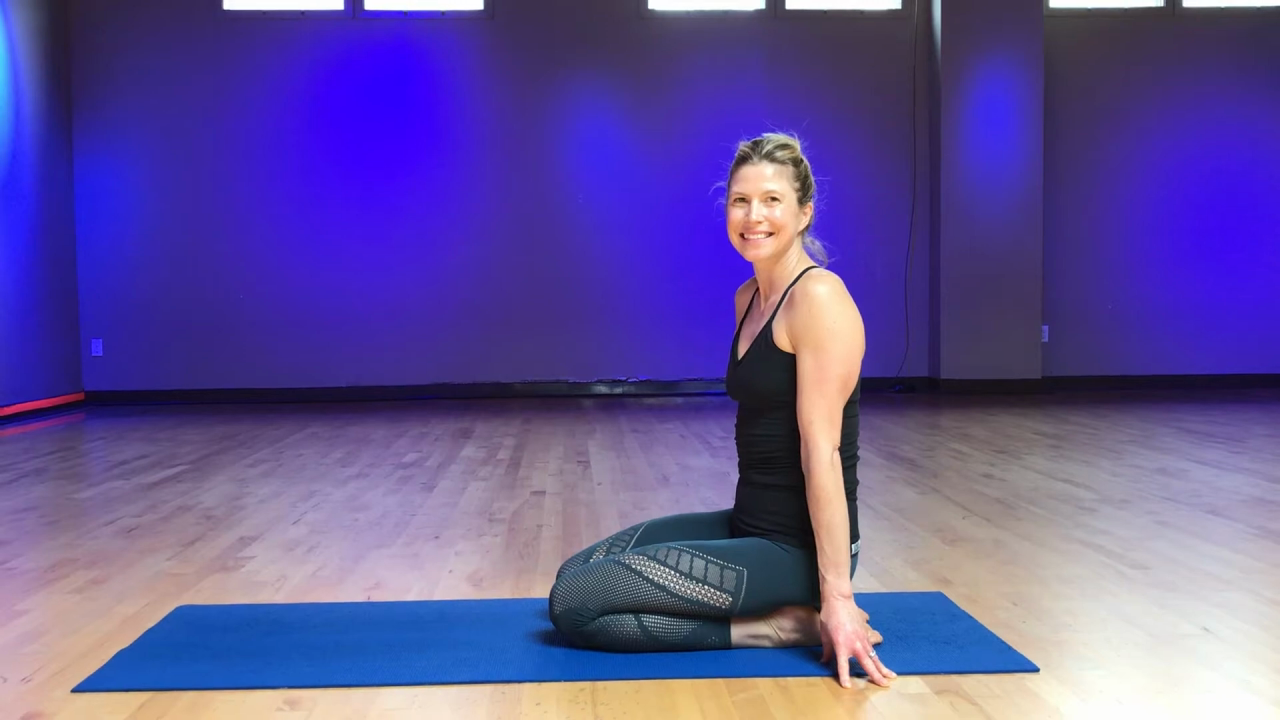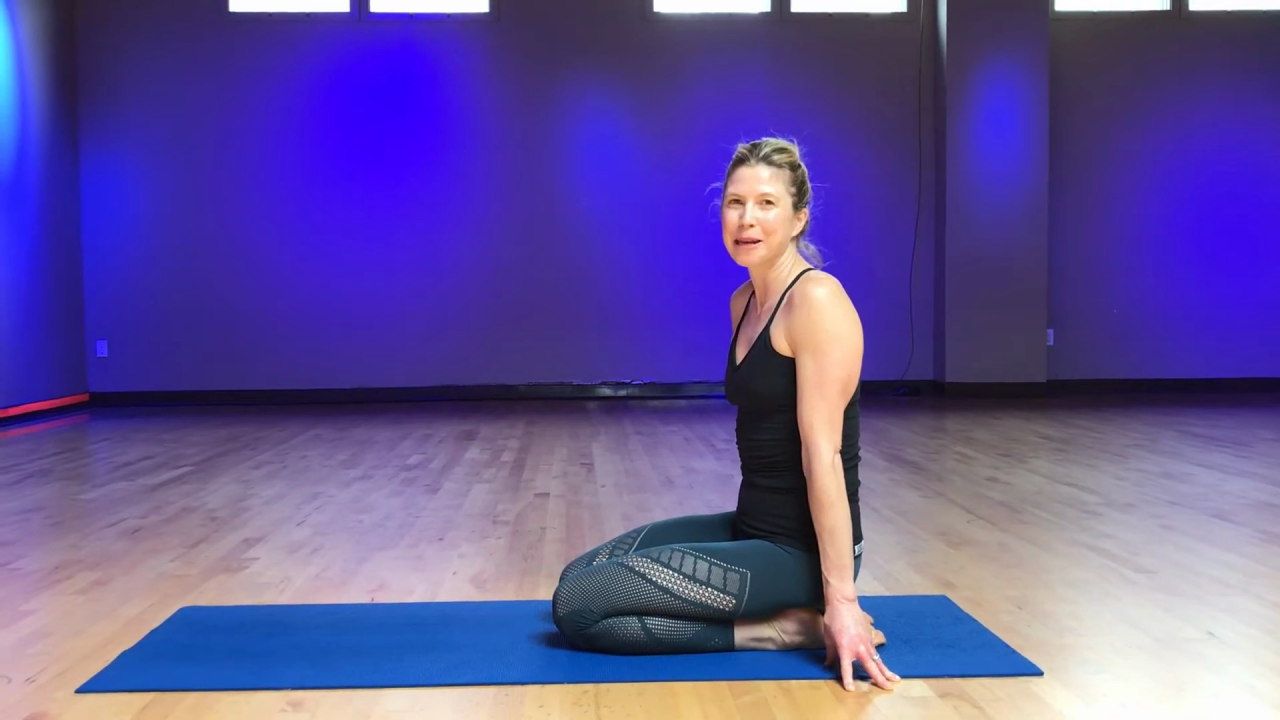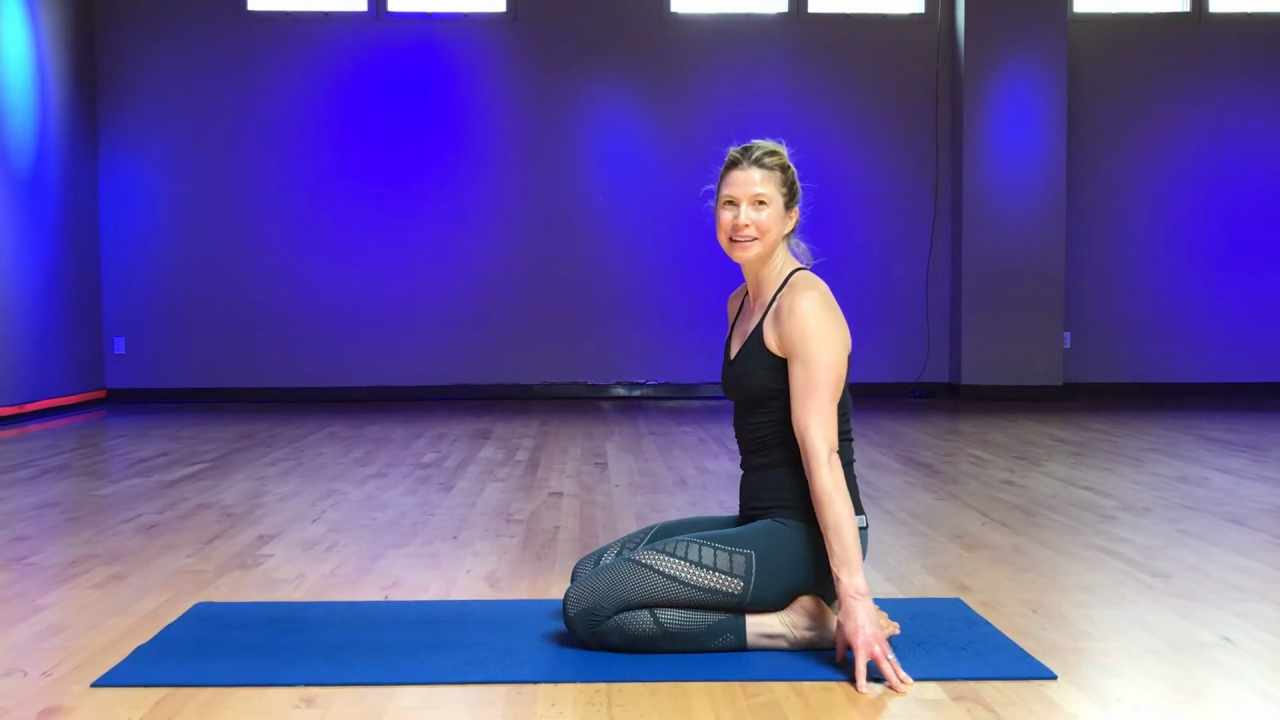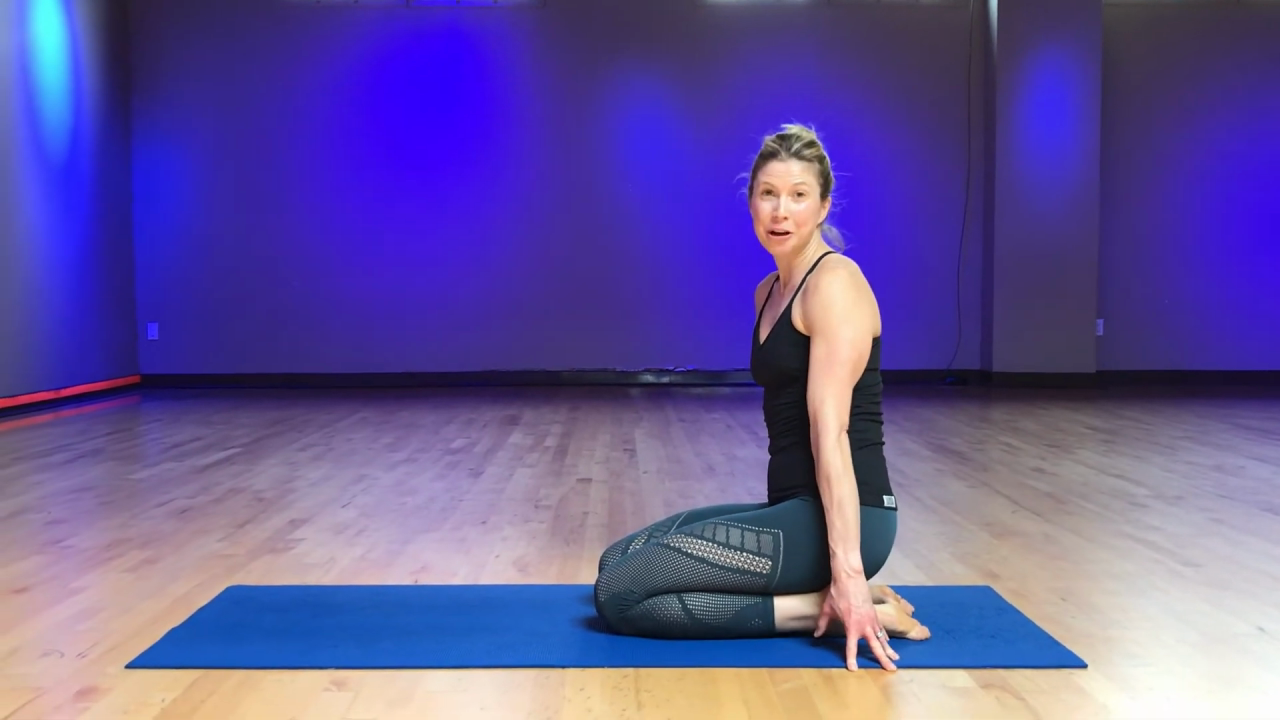
dt=1s
person 1, frame 1
left shoulder: (817, 297)
right shoulder: (747, 296)
left elbow: (822, 449)
left wrist: (836, 593)
left hip: (796, 545)
right hip: (751, 524)
left knee: (575, 602)
right knee: (574, 574)
left ankle: (784, 625)
right ankle: (778, 614)
person 1, frame 2
left shoulder: (816, 300)
right shoulder: (743, 301)
left elbow: (823, 453)
left wrist: (839, 597)
left hip: (798, 548)
right hip: (753, 526)
left knee: (578, 605)
right knee: (578, 577)
left ankle: (789, 625)
right ankle: (782, 615)
person 1, frame 3
left shoulder: (804, 304)
right shoulder: (740, 302)
left elbow: (822, 455)
left wrist: (853, 594)
left hip: (801, 537)
right hip: (765, 525)
left knee: (587, 607)
right knee: (589, 574)
left ankle: (794, 624)
right ankle: (782, 611)
person 1, frame 4
left shoulder: (834, 283)
right shoulder: (769, 291)
left elbow: (831, 432)
left wrist: (847, 570)
left hip: (836, 518)
right hip: (797, 510)
left knee: (619, 593)
right knee: (617, 562)
left ankle: (825, 606)
right ankle: (830, 596)
